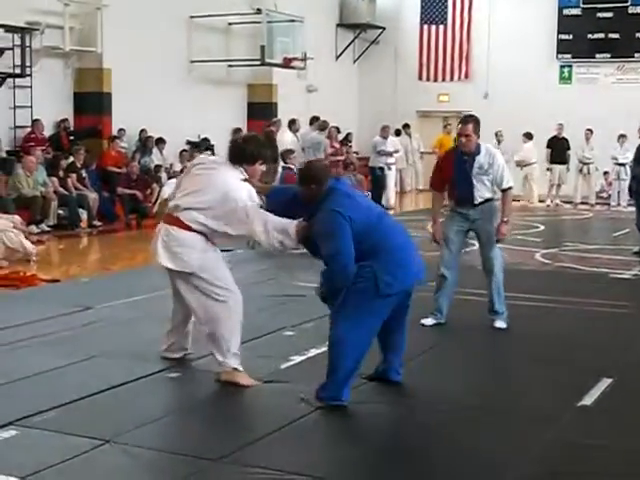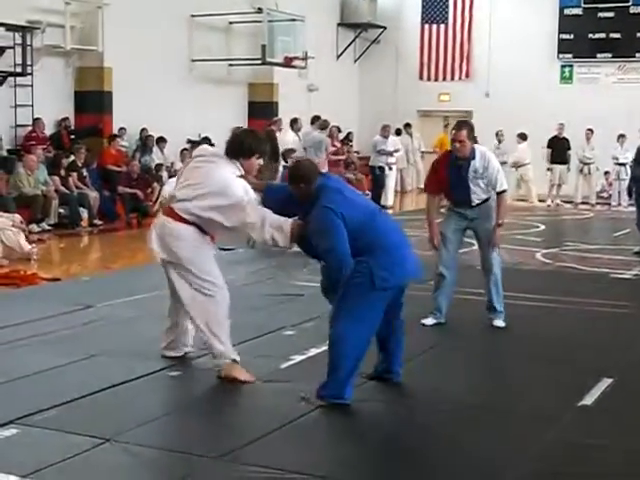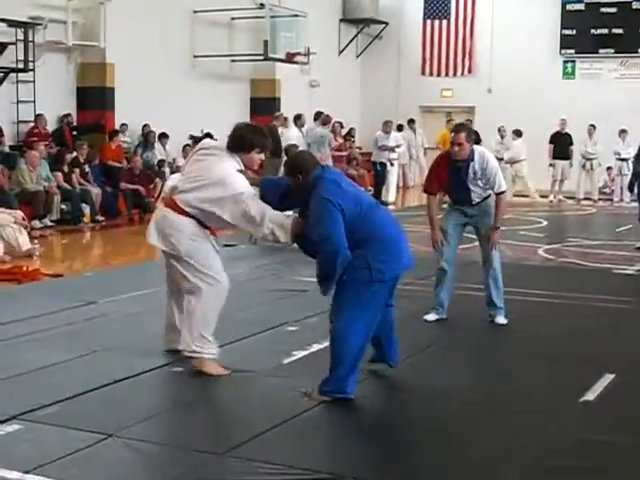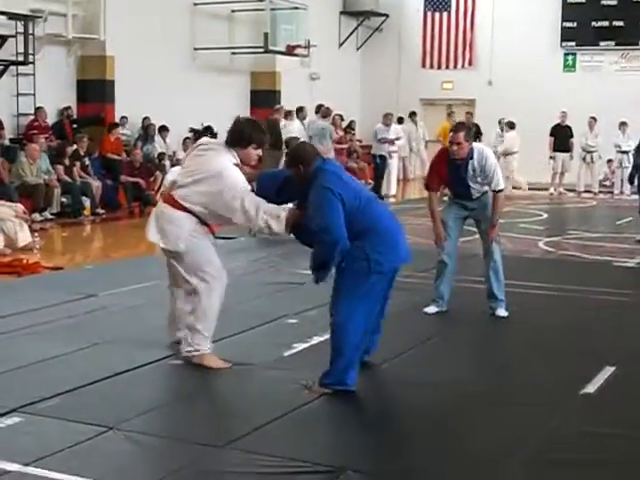
dt=0.1s
person 1, frame 1
left shoulder: (205, 162)
right shoulder: (239, 192)
left elbow: (179, 190)
right elbow: (260, 225)
right wrist: (297, 229)
left hip: (172, 234)
right hip: (188, 241)
left knee: (190, 296)
right knee: (226, 298)
left ankle: (175, 347)
right ankle: (231, 367)
person 1, frame 2
left shoulder: (205, 155)
right shoulder: (235, 187)
right elbow: (256, 219)
right wrist: (292, 228)
left hip: (169, 225)
right hip: (182, 233)
left knee: (185, 292)
right knee: (212, 293)
left ankle: (175, 345)
right ankle: (228, 360)
person 1, frame 3
left shoulder: (208, 149)
right shoulder: (232, 180)
right elbow: (256, 215)
right wrist: (291, 225)
left hip: (172, 218)
right hip: (182, 227)
left knee: (182, 285)
right knee: (213, 283)
left ankle: (178, 341)
right ankle: (200, 353)
person 1, frame 4
left shoulder: (207, 146)
right shoulder: (227, 173)
right elbow: (250, 208)
right wrist: (287, 217)
left hip: (172, 215)
right hip: (181, 223)
left knee: (184, 280)
right knee: (211, 281)
left ankle: (180, 334)
right ankle: (196, 349)
person 2, frame 1
left shoulder: (332, 213)
right shoulder: (337, 188)
left elbow: (341, 265)
right elbow: (298, 200)
left wrist: (328, 293)
right wrist: (265, 192)
left hip: (384, 269)
right hip: (403, 260)
left knee: (347, 327)
right knee: (391, 321)
left ankle: (333, 393)
right ankle: (390, 370)
person 2, frame 2
left shoulder: (325, 210)
right shoulder: (329, 184)
left elbow: (337, 260)
right elbow: (292, 200)
left wrist: (330, 288)
right wrist: (261, 189)
left hip: (380, 264)
right hip: (398, 257)
left knee: (347, 325)
right knee: (387, 318)
left ankle: (334, 392)
right ankle: (389, 368)
person 2, frame 3
left shoulder: (323, 200)
right shoulder: (327, 177)
left elbow: (332, 248)
right elbow: (289, 193)
left wrist: (326, 276)
right wrist: (259, 184)
left hip: (374, 257)
right hip: (391, 248)
left knee: (347, 320)
right knee: (378, 309)
left ankle: (337, 387)
right ankle: (385, 353)
person 2, frame 4
left shoulder: (323, 190)
right shoulder: (326, 170)
left elbow: (332, 237)
right elbow: (288, 186)
left wrist: (319, 265)
right wrist: (255, 178)
left hip: (372, 249)
right hip: (388, 241)
left knee: (347, 312)
right knee: (371, 303)
left ankle: (338, 379)
right ankle: (362, 351)
person 3, frame 1
left shoulder: (492, 156)
right shoulder: (448, 158)
left elbow: (506, 190)
right elbow: (438, 191)
left wrist: (504, 221)
right wrist: (436, 222)
left hip: (485, 210)
right hip: (457, 211)
left knee: (493, 264)
right knee: (447, 263)
left ankle: (498, 314)
right ankle: (439, 313)
person 3, frame 2
left shoulder: (487, 159)
right shoulder: (443, 161)
left elbow: (501, 193)
right elbow: (433, 194)
left wrist: (499, 224)
right wrist: (432, 227)
left hip: (482, 210)
right hip: (455, 211)
left knee: (491, 262)
right knee: (445, 262)
left ankle: (497, 312)
right ankle: (438, 313)
person 3, frame 3
left shoulder: (486, 159)
right shoulder: (441, 161)
left elbow: (500, 193)
right elbow: (432, 195)
left wrist: (496, 227)
right wrist: (435, 228)
left hip: (482, 207)
right hip: (456, 208)
left knee: (491, 258)
right knee: (445, 258)
left ankle: (497, 309)
right ankle: (440, 308)
person 3, frame 4
left shoulder: (485, 156)
right shoulder: (442, 158)
left elbow: (498, 191)
right elbow: (433, 191)
left wrist: (493, 225)
right wrist: (437, 224)
left hip: (482, 201)
right hip: (456, 202)
left knee: (492, 250)
right knee: (446, 250)
left ankle: (498, 302)
right ankle: (440, 301)
